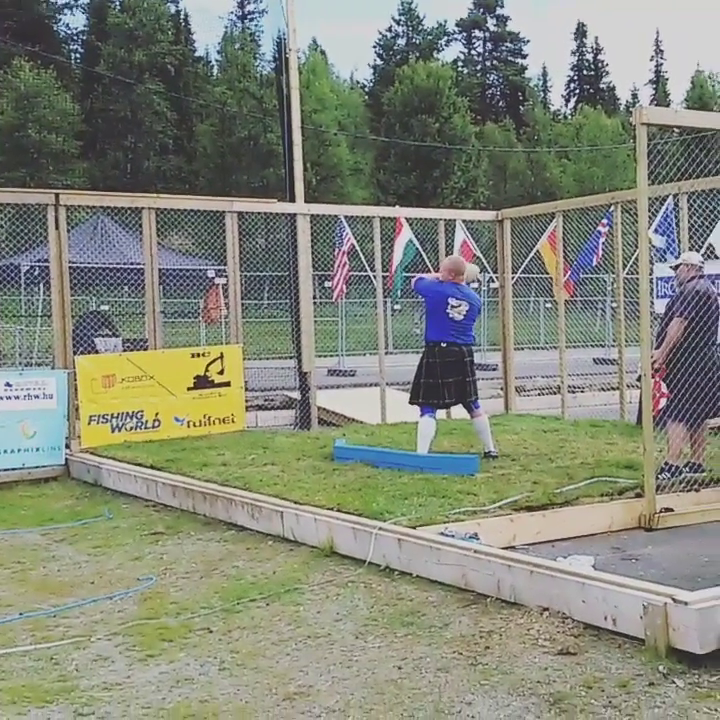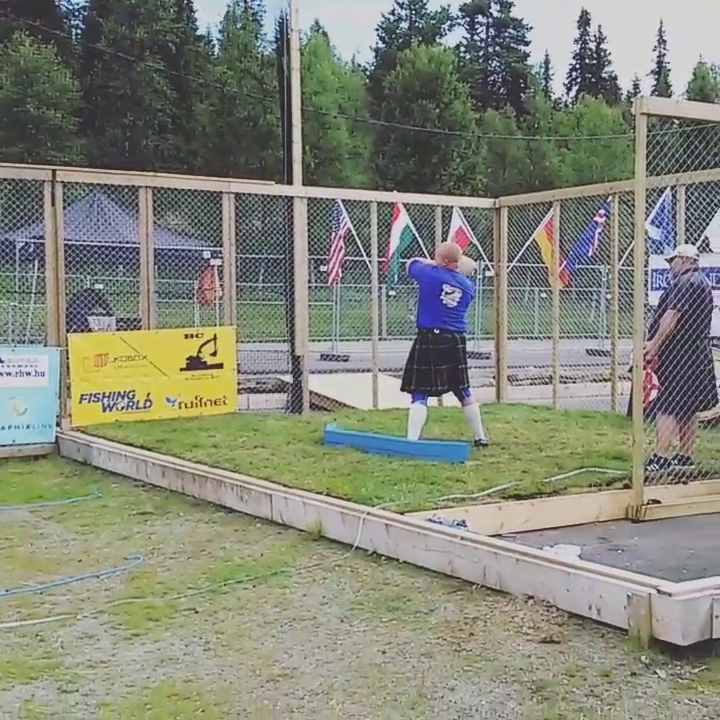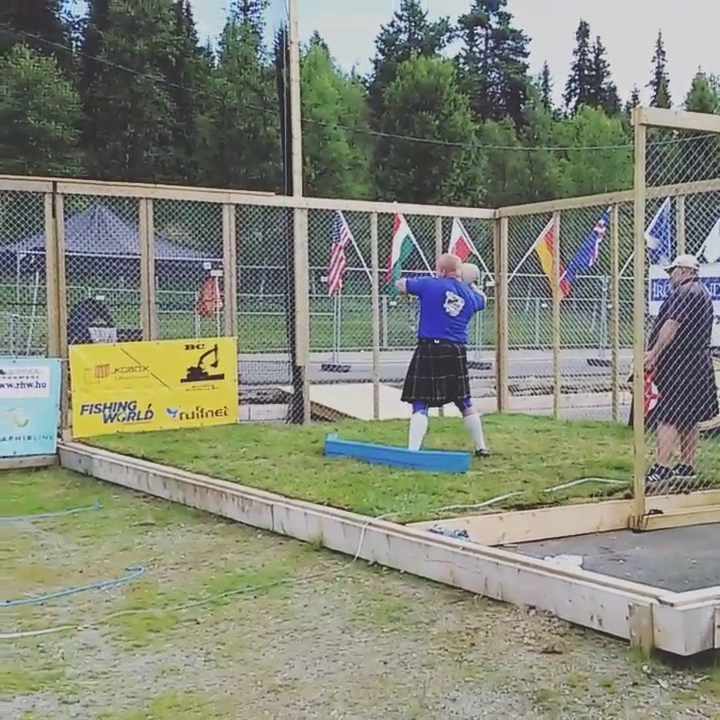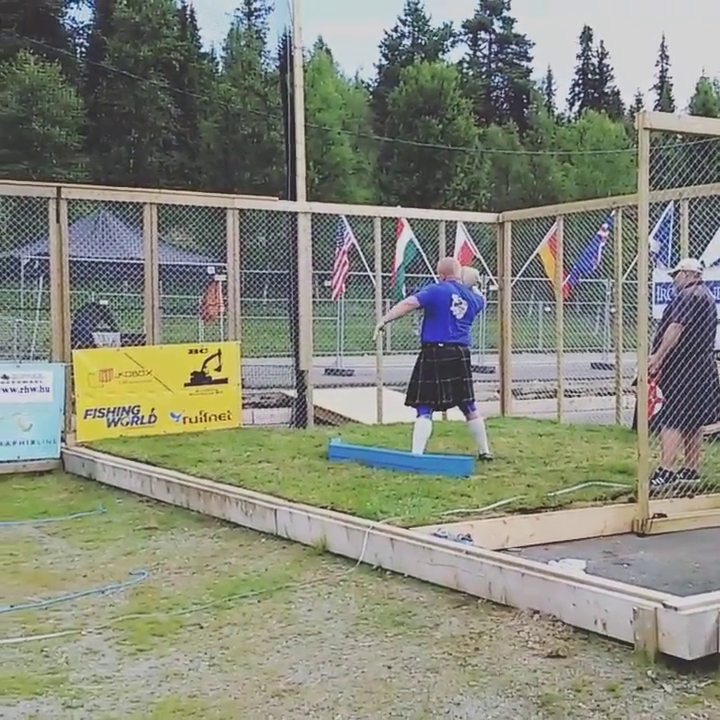
dt=0.5s
person 1, frame 1
left shoulder: (692, 290)
left elbow: (680, 322)
left wrist: (662, 351)
left hip: (687, 361)
left knee: (677, 413)
right knee: (697, 414)
left ankle: (672, 467)
right ankle: (697, 464)
person 1, frame 2
left shoulder: (686, 282)
left elbow: (673, 314)
left wrist: (655, 342)
left hip: (679, 354)
right hip: (695, 353)
left knee: (668, 406)
right knee: (687, 407)
left ankle: (661, 458)
right ankle: (686, 457)
person 1, frame 3
left shoulder: (685, 292)
left elbow: (673, 323)
left wrist: (654, 352)
left hip: (679, 363)
right hip: (697, 362)
left knee: (667, 416)
right knee: (689, 416)
left ankle: (662, 468)
right ankle: (687, 466)
person 1, frame 4
left shoulder: (689, 295)
left elbow: (676, 327)
left wrist: (658, 356)
left hip: (683, 367)
right hip: (700, 366)
left knee: (672, 419)
right knee: (693, 420)
left ankle: (666, 472)
right ankle: (691, 470)
person 2, frame 1
left shoulder: (435, 289)
right shoulder: (474, 298)
left elbow: (416, 281)
left wrist: (437, 277)
right wrist: (463, 283)
left hip: (437, 354)
right hip: (463, 355)
left knee: (428, 408)
right knee: (472, 404)
left ankle: (421, 455)
right ankle: (490, 449)
person 2, frame 2
left shoulder: (429, 275)
right shoulder: (467, 286)
left elbow: (411, 263)
left wrist: (433, 263)
right wrist: (456, 268)
left hip: (429, 341)
right hip: (455, 342)
left knee: (419, 395)
right knee: (464, 393)
left ankle: (412, 442)
right ankle: (480, 437)
person 2, frame 3
left shoulder: (432, 285)
right shoulder: (470, 294)
left elbow: (401, 284)
right elbow: (481, 299)
right wrist: (472, 284)
left hip: (431, 352)
right hip: (457, 352)
left knee: (422, 404)
right knee: (466, 403)
left ankle: (414, 452)
right ankle: (482, 448)
person 2, frame 4
left shoulder: (436, 291)
right shoulder: (473, 298)
left elbow: (408, 304)
right elbow: (480, 299)
left wrist: (384, 320)
right wrist: (470, 285)
left hip: (435, 355)
right hip: (460, 356)
left knee: (425, 409)
right knee: (469, 406)
left ankle: (416, 456)
right ankle: (485, 451)
